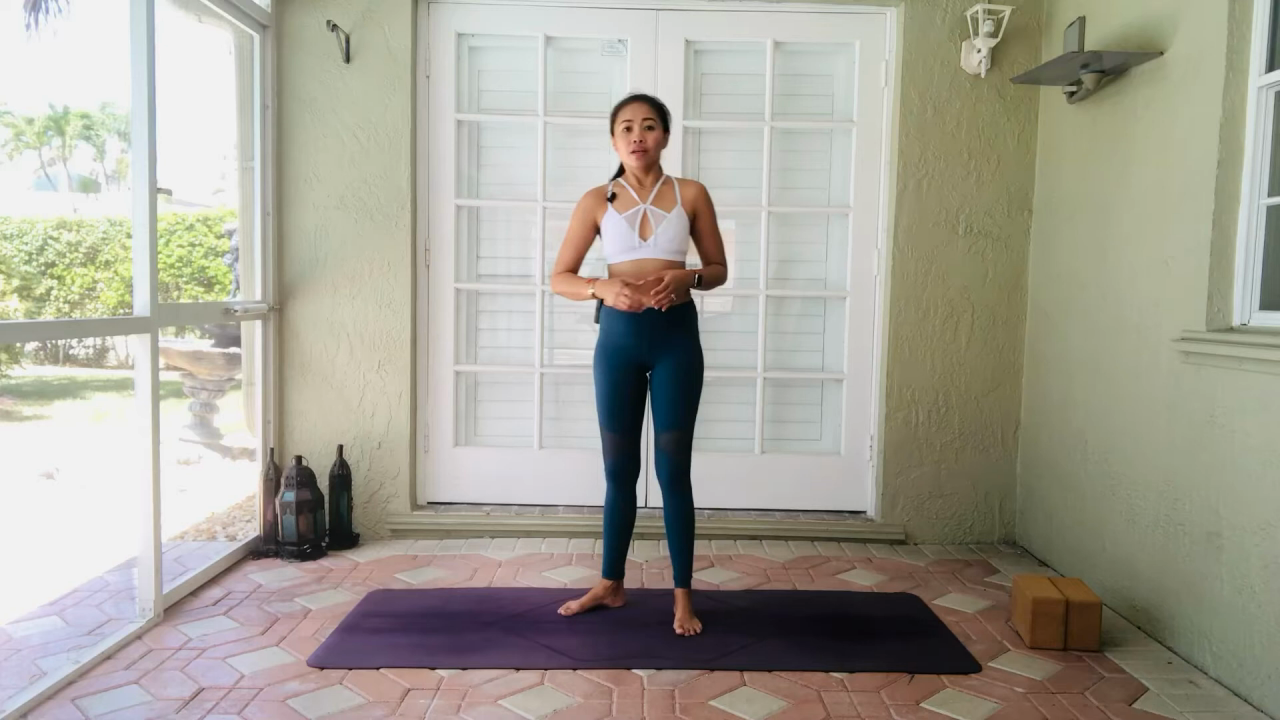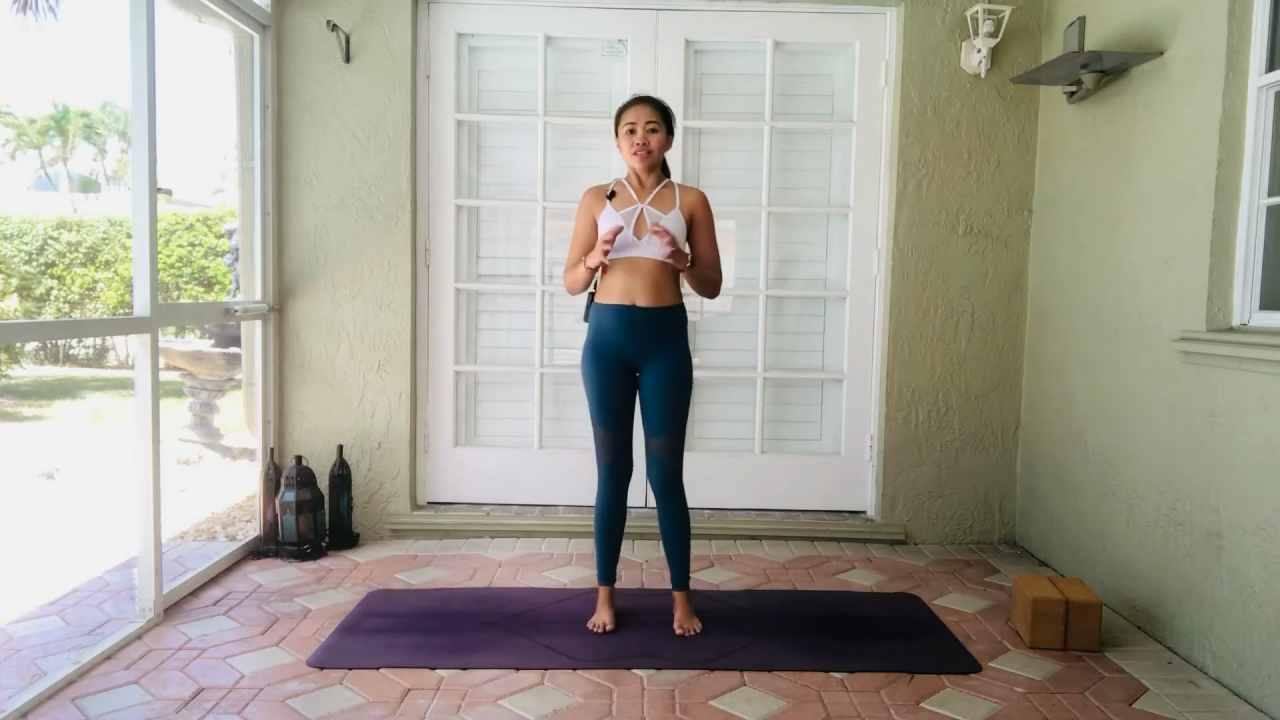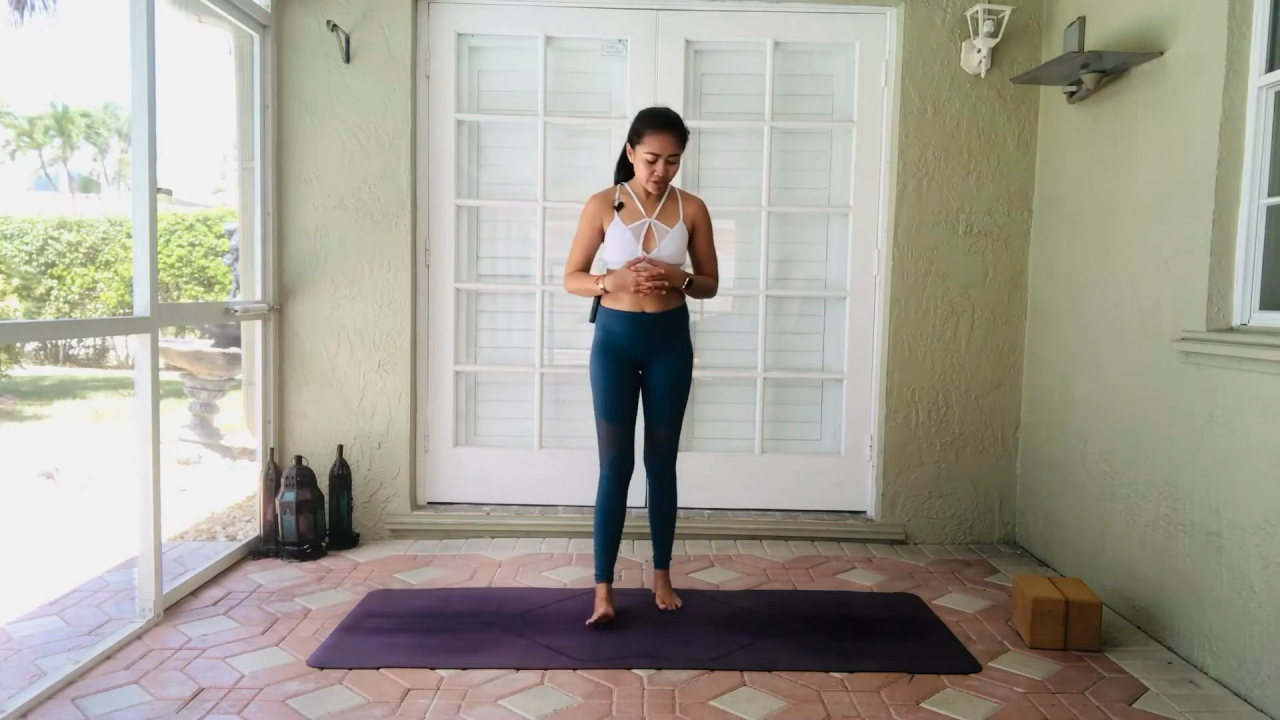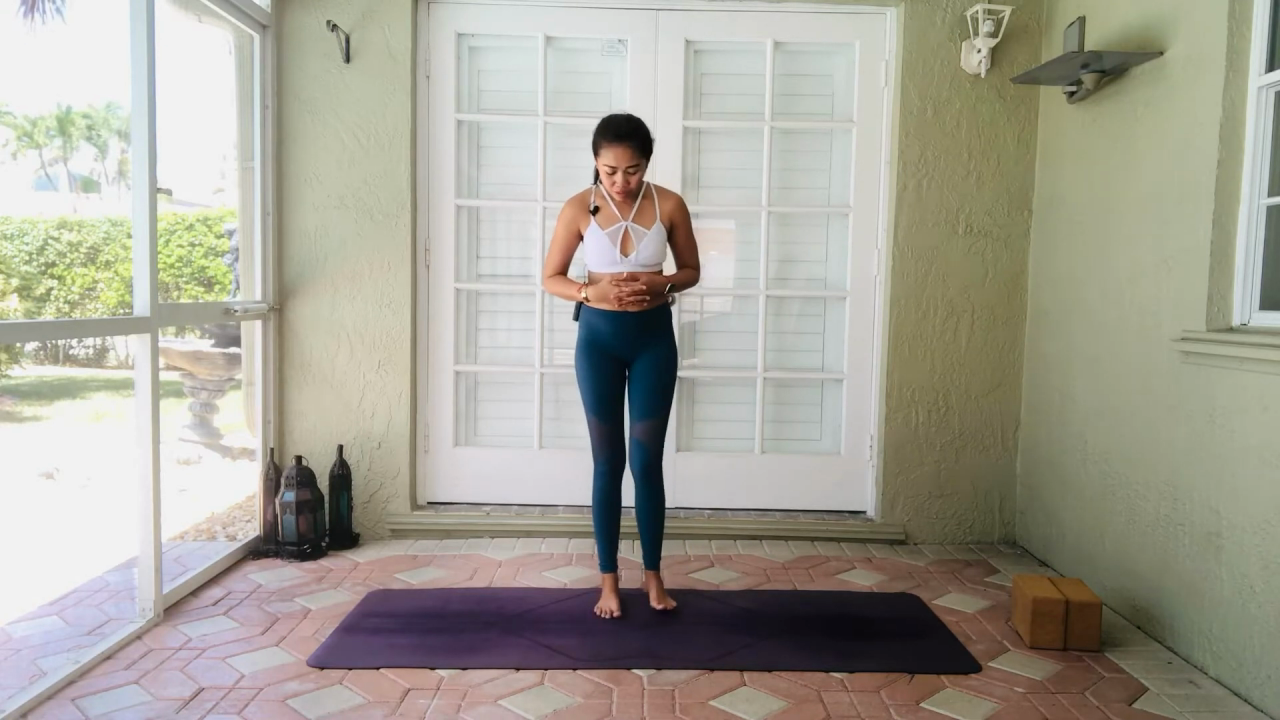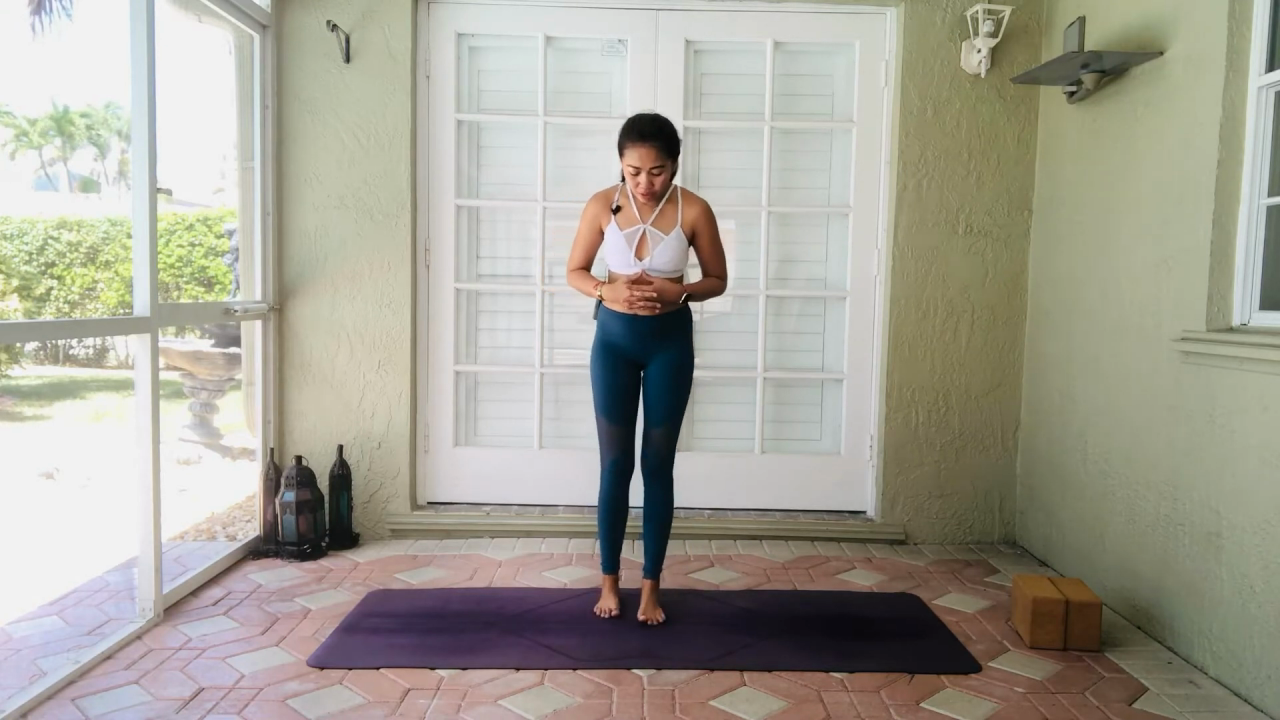
dt=1s
person 1, frame 1
left shoulder: (691, 194)
right shoulder: (596, 201)
left elbow: (719, 270)
right elbow: (560, 278)
left wrist: (684, 278)
right wrist: (603, 289)
left hip: (676, 337)
right hip: (618, 337)
left knee: (673, 470)
right knee: (618, 470)
left ankle: (682, 595)
right ankle: (610, 584)
person 1, frame 2
left shoulder: (691, 201)
right shoulder: (596, 199)
left elbow: (712, 285)
right elbow: (570, 282)
left wrist: (680, 257)
right wrist: (596, 259)
left hip: (666, 338)
right hip: (607, 336)
left knee: (665, 473)
right knee: (613, 470)
left ankle: (681, 596)
right ankle: (605, 593)
person 1, frame 3
left shoulder: (692, 209)
right shoulder: (602, 205)
left elbow: (710, 283)
right elbow: (571, 277)
left wrist: (679, 279)
right wrist: (612, 281)
left hip: (670, 340)
right hip: (615, 338)
left knee: (661, 462)
right knee: (615, 465)
left ankle: (661, 576)
right ankle: (603, 589)
person 1, frame 4
left shoulder: (669, 205)
right shoulder: (579, 208)
left elbow: (692, 271)
right elbow: (551, 278)
left wrist: (662, 285)
right wrist: (592, 292)
left hip: (653, 336)
right hip: (599, 337)
left knee: (647, 459)
right knee: (608, 461)
left ankle: (653, 575)
right ankle: (608, 581)
person 1, frame 5
left shoulder: (694, 211)
right shoulder: (602, 205)
left elbow: (717, 280)
right elbow: (574, 271)
left wrist: (678, 292)
right wrist: (607, 290)
left hip: (669, 341)
right hip: (614, 338)
left knee: (657, 465)
right knee: (614, 464)
left ankle: (650, 586)
right ankle: (609, 580)
